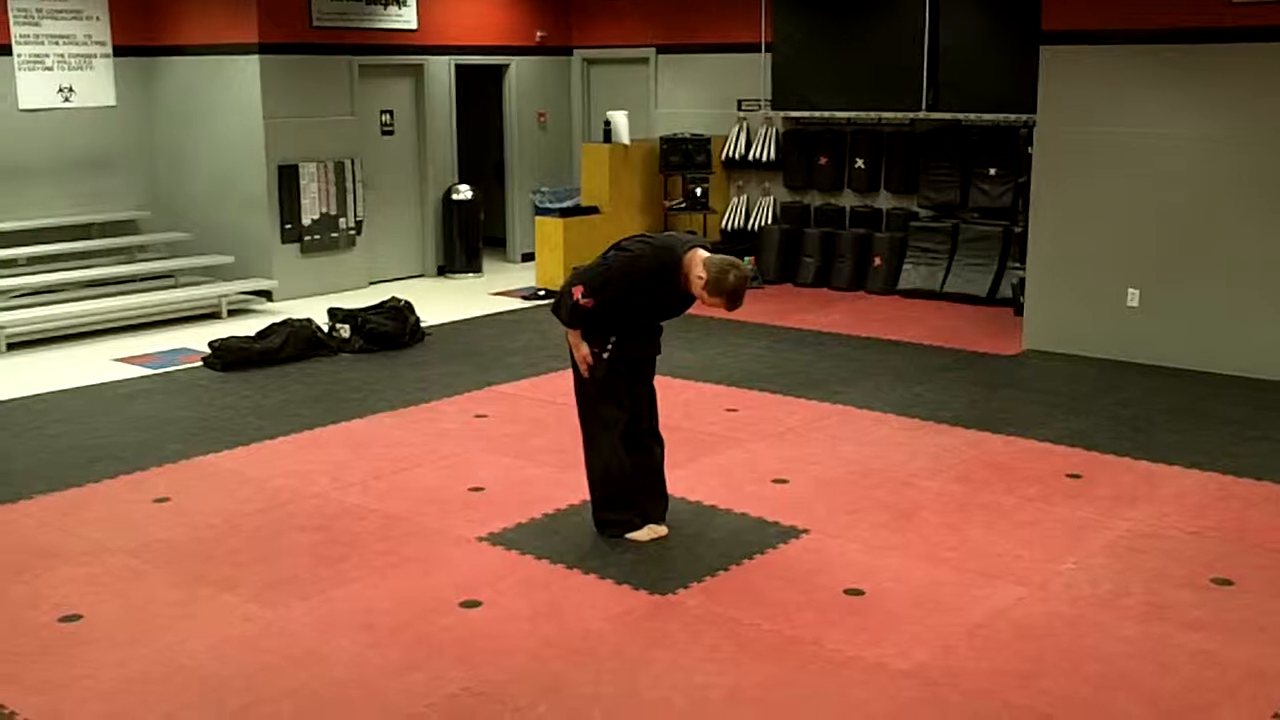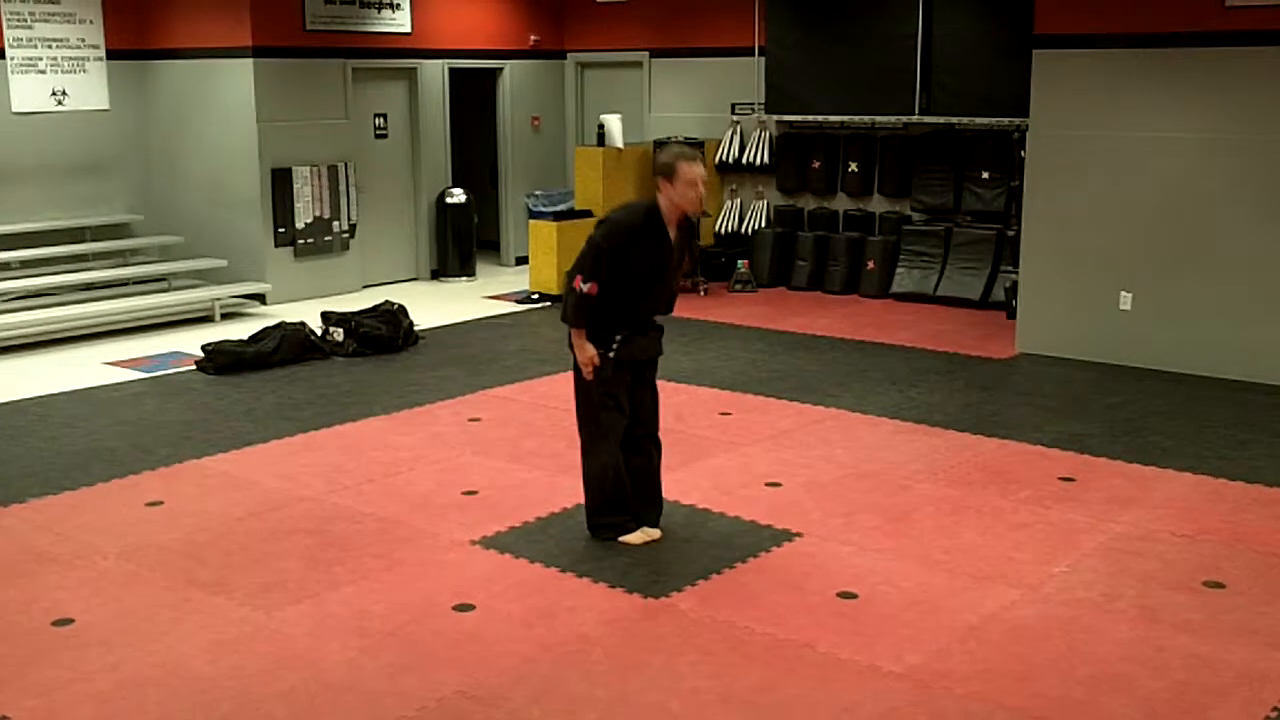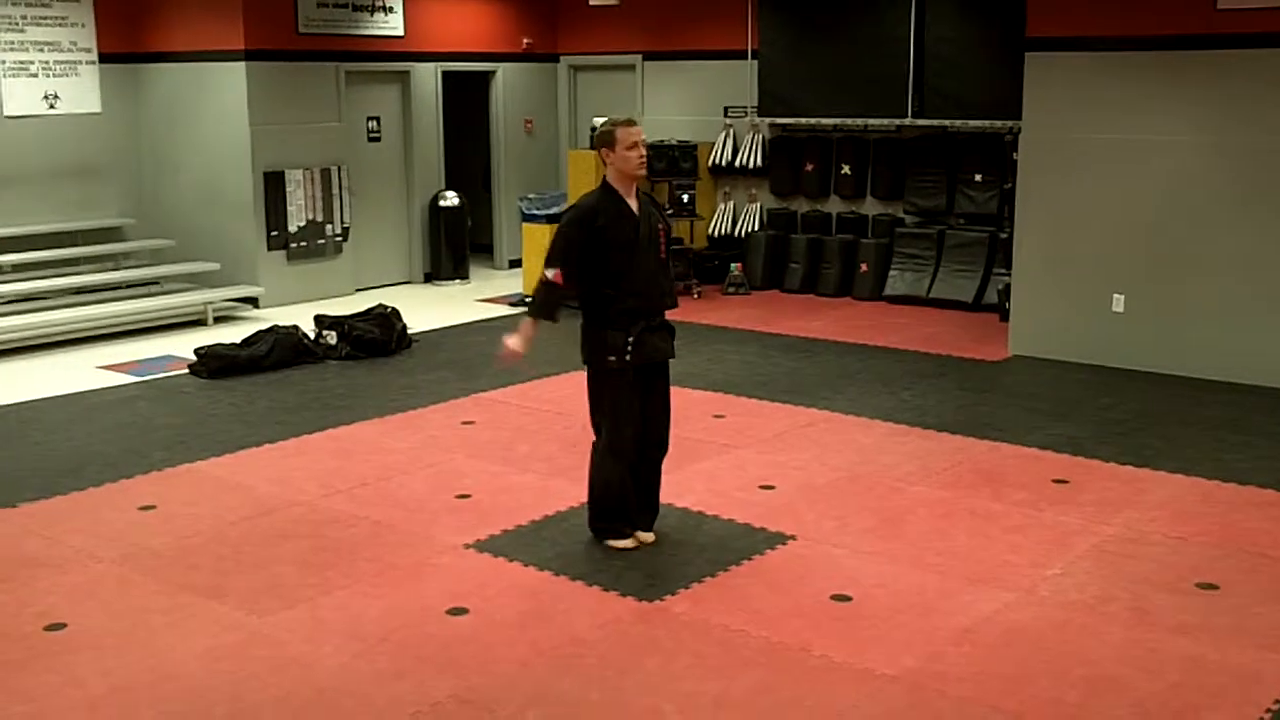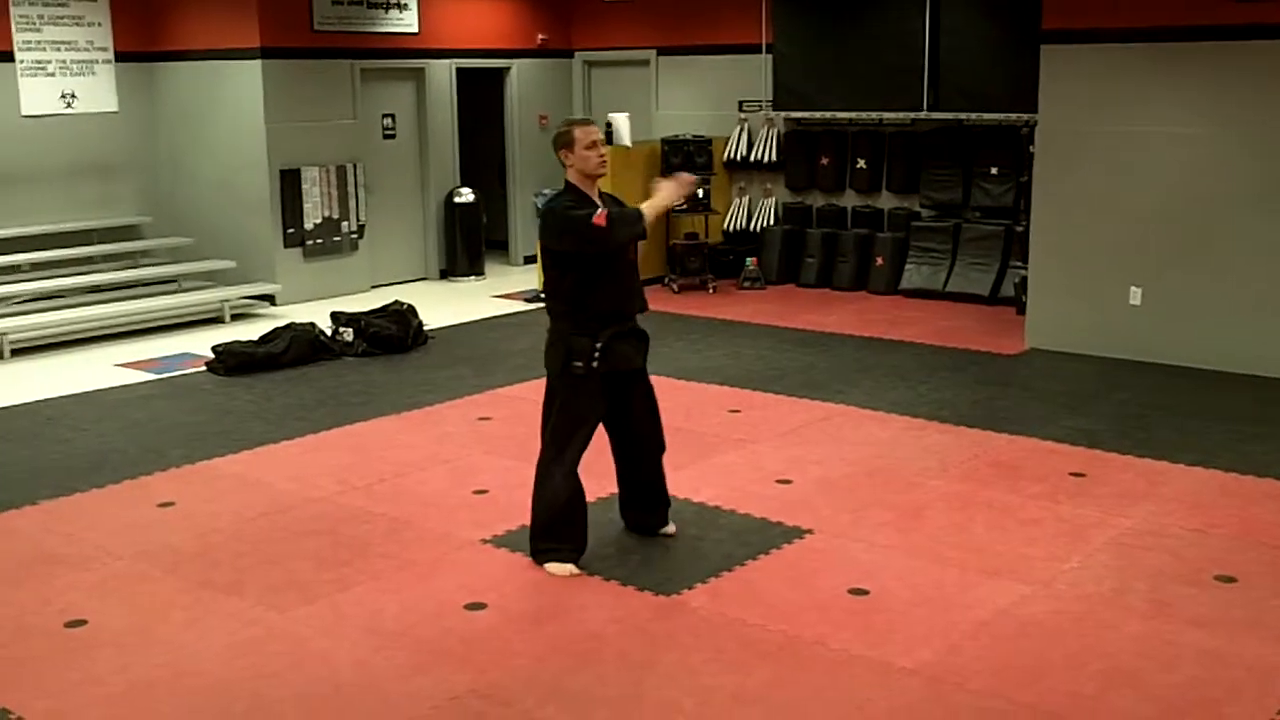
dt=0.7s
person 1, frame 1
left shoulder: (703, 263)
right shoulder: (646, 259)
right elbow: (579, 285)
left wrist: (646, 336)
right wrist: (576, 340)
left hip: (639, 338)
right hip: (600, 338)
left knee: (643, 424)
right knee: (607, 425)
left ankle: (648, 509)
right ankle: (618, 517)
person 1, frame 2
left shoulder: (685, 228)
right shoulder: (625, 224)
right elbow: (581, 282)
left wrist: (647, 331)
right wrist: (581, 344)
left hip: (641, 340)
right hip: (603, 343)
left knee: (643, 431)
right knee: (605, 432)
left ankle: (642, 515)
right ankle: (611, 522)
person 1, frame 3
left shoulder: (652, 210)
right shoulder: (589, 213)
right elbow: (557, 274)
left wrist: (660, 327)
right wrist: (525, 333)
left hip: (652, 337)
right hip: (610, 342)
left knee: (652, 435)
right knee: (617, 436)
left ankle: (638, 517)
right ankle: (613, 526)
person 1, frame 4
left shoulder: (614, 207)
right shoulder: (560, 214)
right elbow: (614, 234)
right wrist: (662, 199)
left hip: (623, 341)
right hip: (577, 349)
left knee: (643, 436)
right knee: (563, 449)
left ankle: (647, 515)
right ankle: (553, 545)
